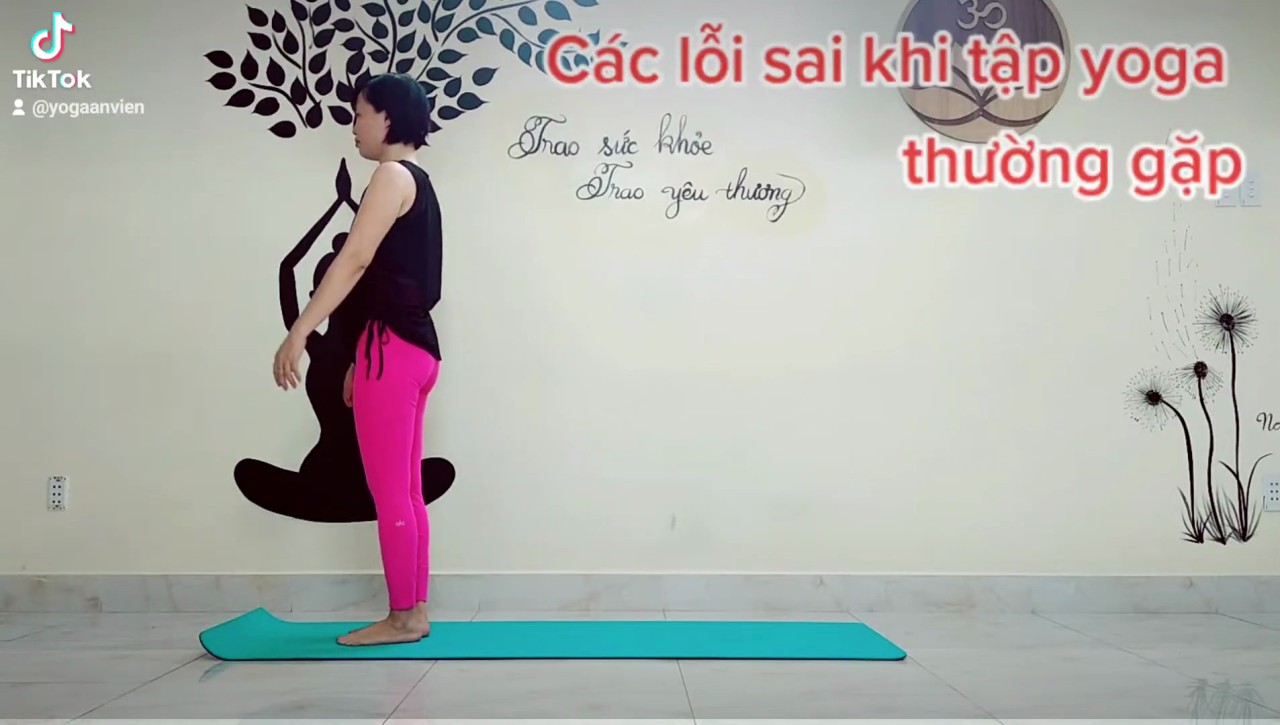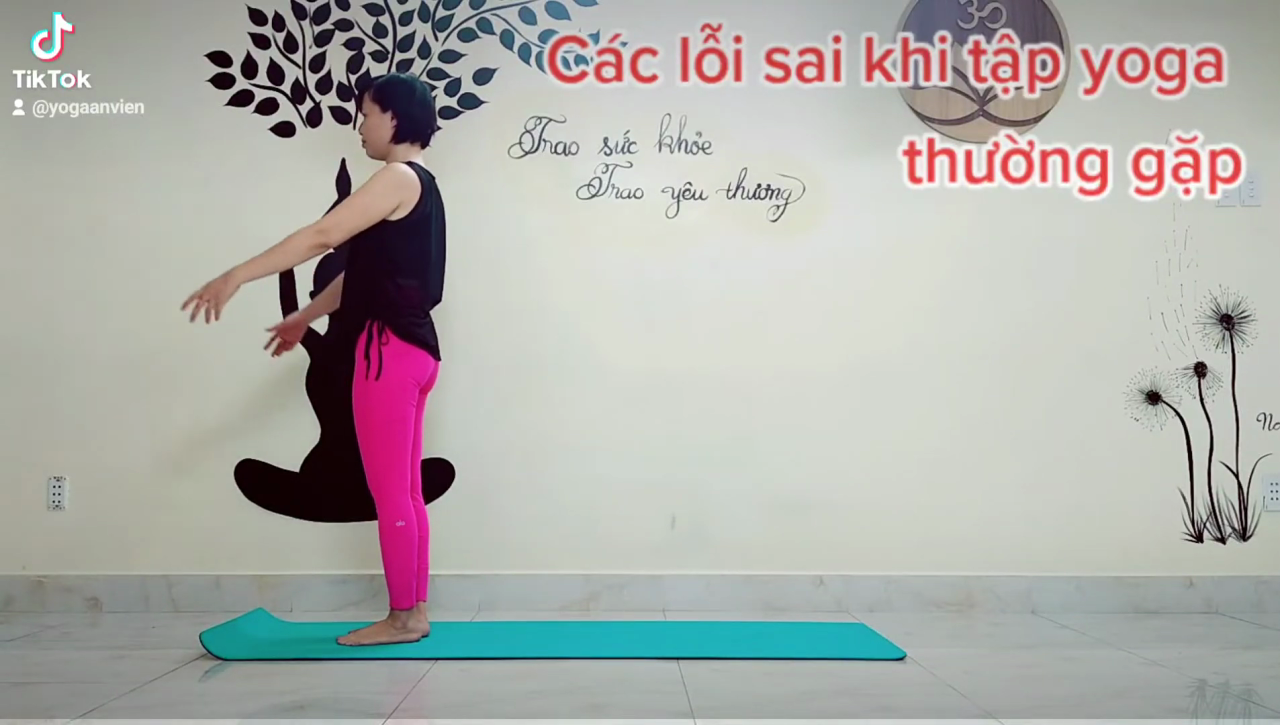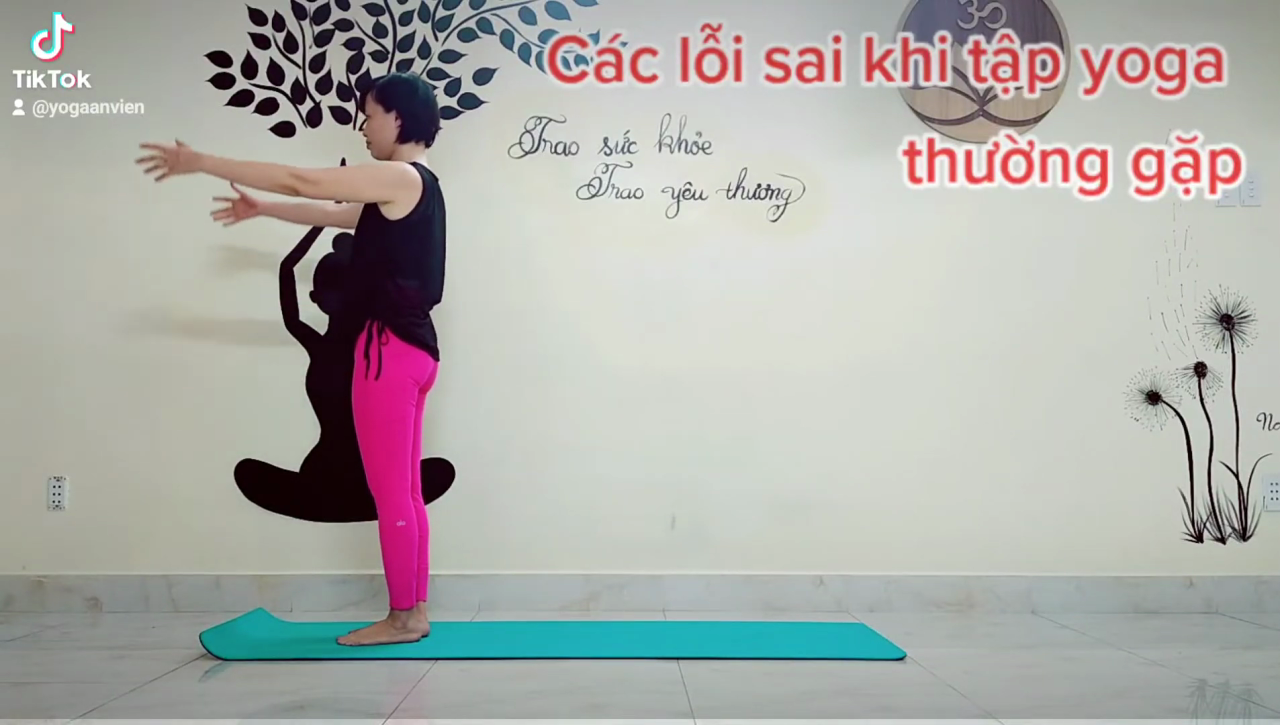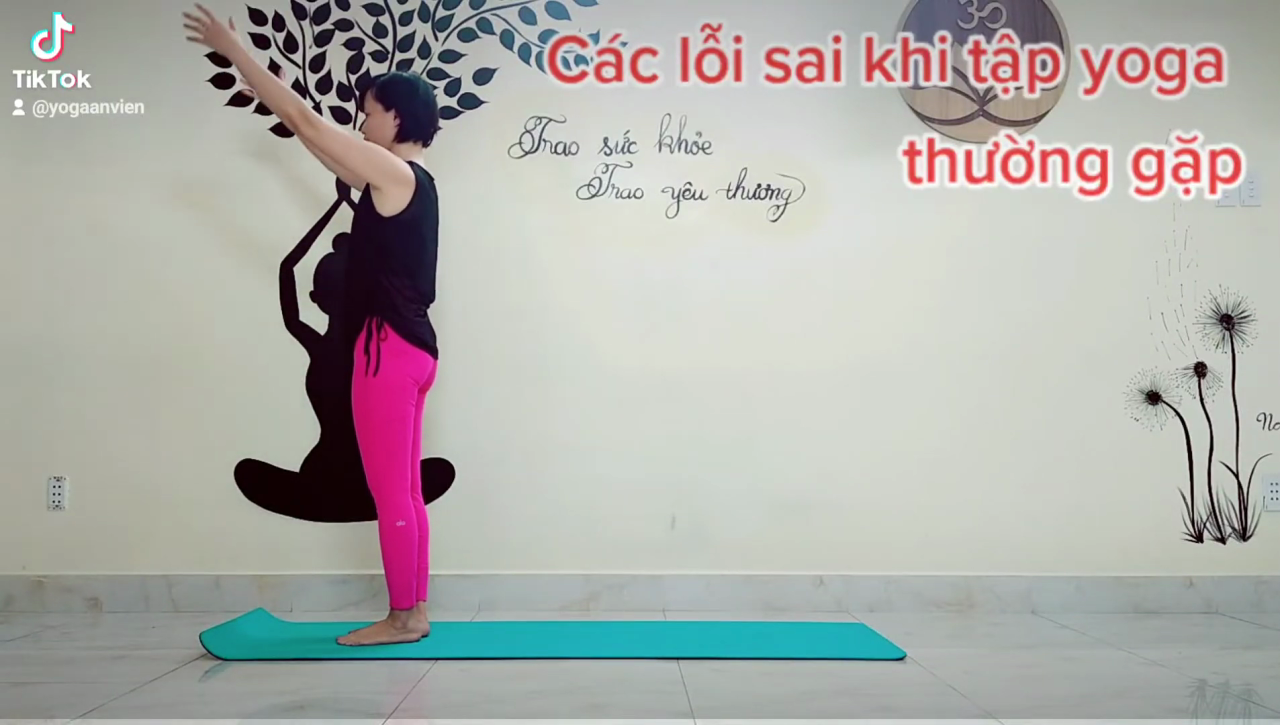
dt=0.3s
person 1, frame 1
left shoulder: (394, 175)
right shoulder: (412, 181)
left elbow: (355, 260)
left wrist: (298, 333)
right wrist: (362, 353)
left hip: (392, 347)
right hip: (408, 344)
left knee: (390, 494)
right knee: (402, 492)
left ankle: (403, 617)
right ankle: (412, 611)
person 1, frame 2
left shoulder: (398, 177)
right shoulder: (415, 184)
left elbow: (321, 236)
right elbow: (367, 268)
left wrist: (235, 276)
right wrist: (306, 314)
left hip: (391, 347)
right hip: (409, 345)
left knee: (390, 494)
right knee: (404, 492)
left ankle: (404, 617)
right ankle: (412, 611)
person 1, frame 3
left shoulder: (398, 176)
right shoulder: (410, 185)
left elbow: (302, 182)
right elbow: (332, 212)
left wrist: (200, 162)
right wrist: (261, 206)
left hip: (391, 347)
right hip: (408, 345)
left knee: (392, 494)
right knee: (403, 492)
left ankle: (402, 617)
right ankle: (412, 610)
person 1, frame 4
left shoulder: (392, 172)
right shoulder: (404, 181)
left elbow: (305, 119)
right elbow: (317, 134)
right wrist: (253, 75)
left hip: (388, 346)
right hip: (406, 344)
left knee: (390, 493)
right knee: (402, 491)
left ankle: (404, 615)
right ankle: (409, 610)
